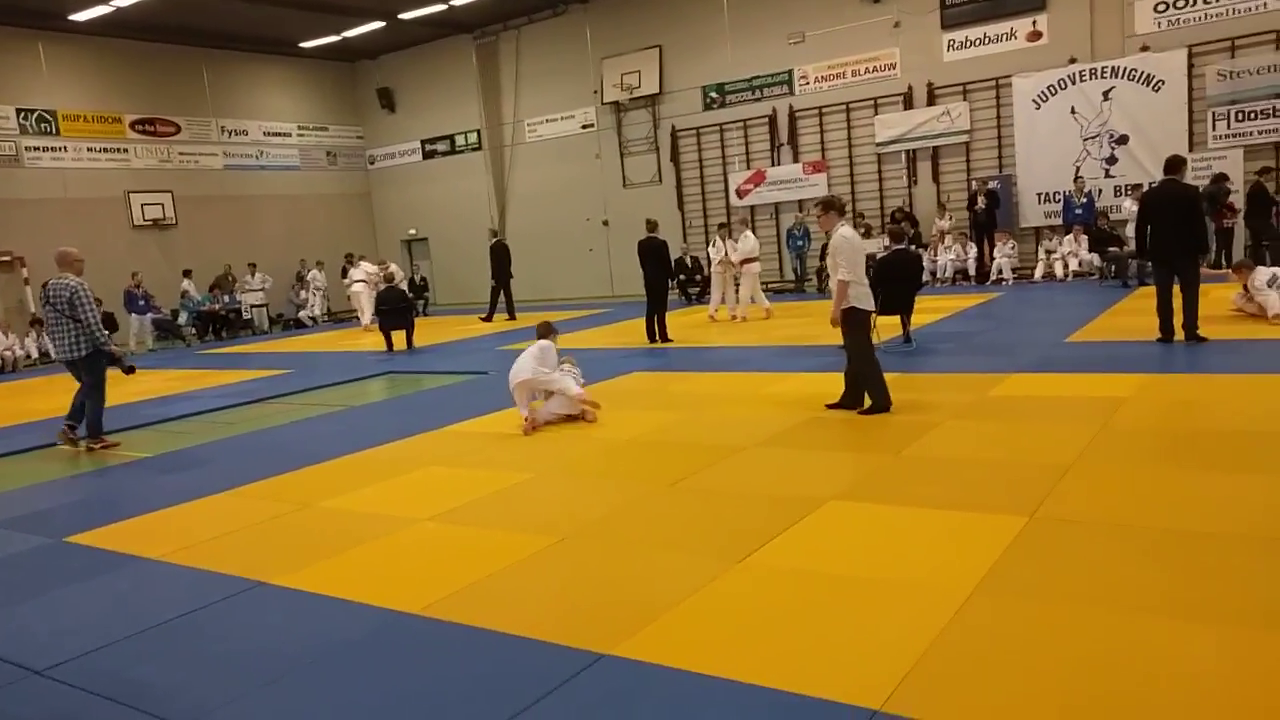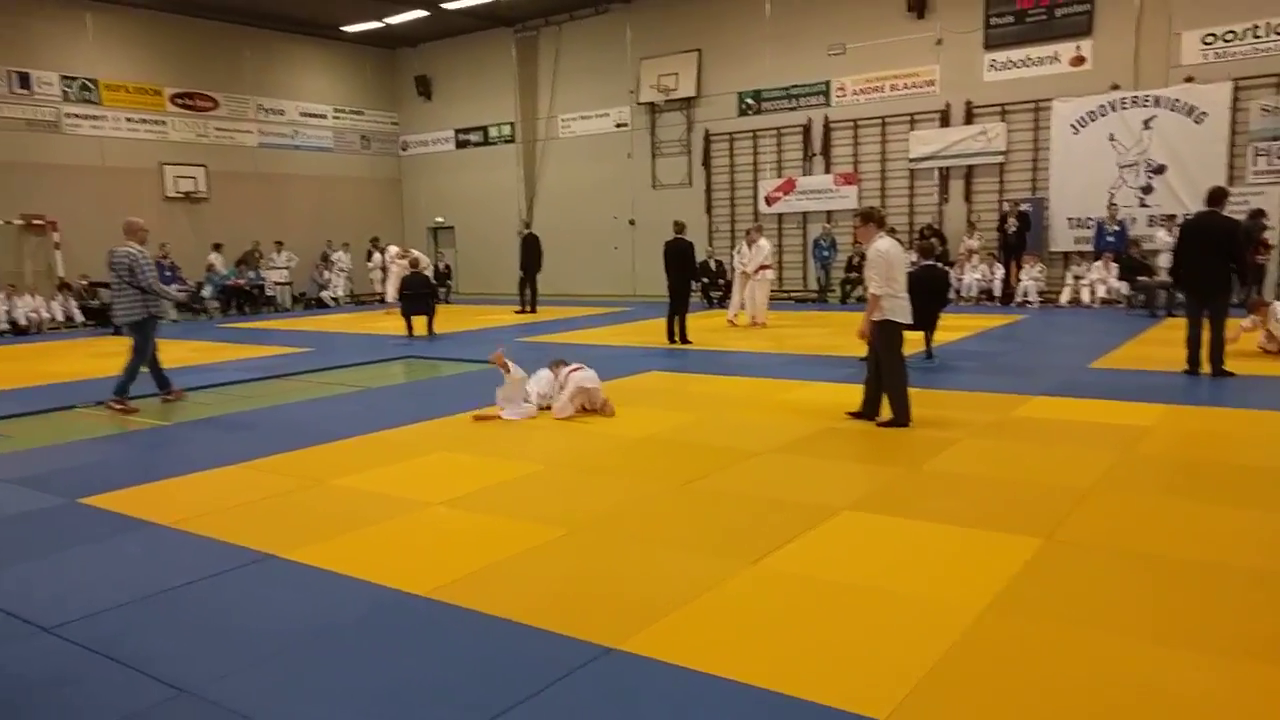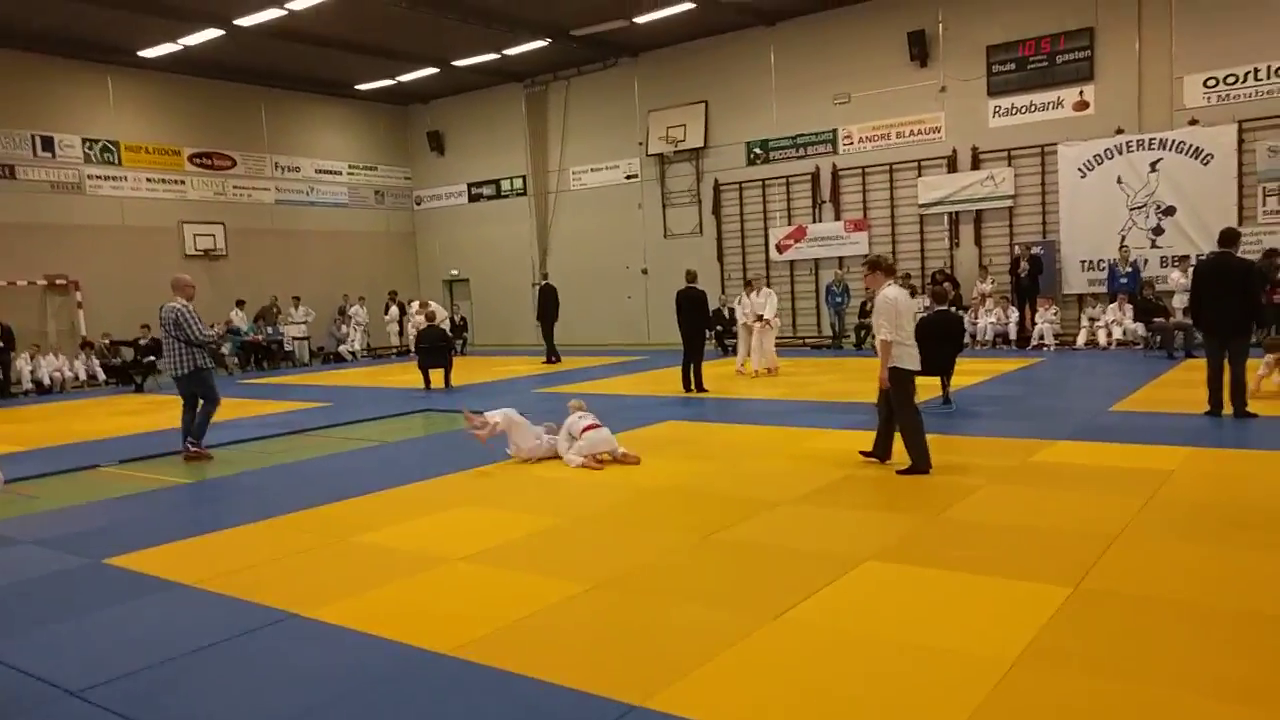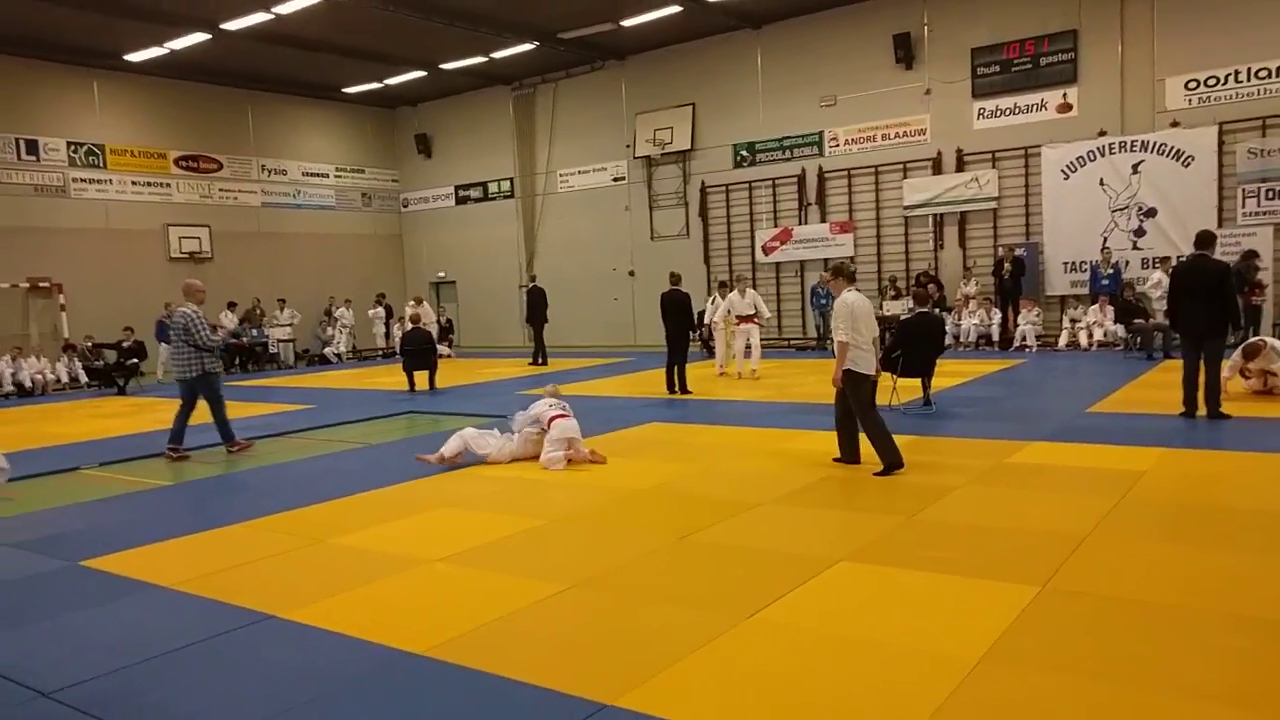
dt=0.3s
person 1, frame 1
left shoulder: (841, 237)
right shoulder: (845, 234)
left elbow: (844, 277)
left wrist: (836, 309)
left hip: (852, 303)
right hip: (854, 302)
left knee: (861, 353)
right knee: (855, 352)
left ankle: (881, 400)
right ankle: (851, 398)
person 1, frame 2
left shoulder: (877, 250)
right shoulder: (891, 244)
left elbow: (876, 290)
left wrist: (865, 321)
left hip: (887, 315)
right hip: (893, 312)
left knee: (891, 365)
right knee: (877, 361)
left ankle: (901, 416)
right ankle: (869, 409)
person 1, frame 3
left shoulder: (885, 297)
right shoulder: (900, 293)
left elbow: (886, 336)
left wrist: (883, 369)
left hip: (896, 362)
right hip: (904, 359)
left knee: (905, 412)
right knee: (886, 406)
left ankle: (920, 463)
right ankle: (881, 450)
person 1, frame 4
left shoulder: (842, 302)
right shoulder: (863, 299)
left elbow: (843, 338)
right elbow: (874, 335)
left wrist: (837, 370)
right wrist: (876, 363)
left hip: (852, 365)
right hip: (865, 363)
left knee: (867, 413)
right knee: (843, 408)
left ankle: (892, 459)
right ankle: (850, 454)
person 2, frame 1
left shoulder: (48, 288)
right shoulder: (78, 286)
left elbow: (49, 322)
right elbow: (91, 321)
right wrist: (109, 346)
left hip: (64, 350)
right hip: (86, 346)
left knee: (87, 386)
right knee: (95, 391)
left ankle: (70, 426)
right ankle: (94, 437)
person 2, frame 2
left shoulder: (115, 254)
right shoulder: (139, 254)
left elbow: (118, 285)
right elbow: (151, 285)
right wrist: (175, 296)
left hip: (124, 312)
right hip: (142, 311)
left knee: (148, 350)
right knee: (142, 354)
left ankle: (166, 389)
right ankle: (118, 399)
person 2, frame 3
left shoulder: (166, 309)
right shoulder: (184, 308)
right elbow: (199, 336)
left wrist: (209, 333)
right wrist: (215, 334)
left hip: (175, 365)
right hip: (192, 364)
left knee: (190, 404)
right knee: (211, 400)
left ankle: (190, 447)
right ankle: (194, 442)
person 2, frame 4
left shoulder: (178, 313)
right shoulder: (194, 314)
right elbow: (207, 342)
left wrist: (213, 334)
right wrist: (221, 335)
left hip: (183, 368)
right hip: (201, 367)
left knee: (187, 406)
right knee: (216, 403)
left ankle: (174, 447)
right ankle: (230, 442)
person 3, frame 1
left shoulder: (1149, 195)
right shoulder: (1191, 192)
left elbow: (1141, 226)
right elbow: (1199, 223)
left wrist: (1141, 251)
right wrist: (1202, 248)
left hip: (1160, 251)
right hip: (1186, 250)
left knee: (1163, 294)
right knee: (1190, 292)
left ankle: (1166, 333)
right ankle: (1190, 331)
person 3, frame 2
left shoulder: (1188, 225)
right shoulder: (1232, 226)
left elbow: (1179, 256)
right elbow: (1239, 256)
left wrist: (1177, 279)
right wrist: (1243, 279)
left hip: (1193, 283)
right hip: (1219, 284)
left knee: (1194, 326)
right knee: (1217, 327)
left ankle: (1193, 365)
right ankle: (1217, 367)
person 3, frame 3
left shoulder: (1202, 266)
right shoulder: (1246, 267)
left elbow: (1195, 298)
right elbow: (1255, 297)
left wrist: (1197, 321)
right wrist: (1258, 321)
left hip: (1211, 324)
right hip: (1238, 324)
left knee: (1214, 367)
right knee: (1237, 367)
left ankle: (1215, 407)
right ankle: (1239, 408)
person 3, frame 4
left shoulder: (1179, 269)
right shoulder: (1222, 268)
left elbow: (1172, 300)
right elbow: (1230, 299)
left wrist: (1175, 323)
right wrist: (1235, 324)
left hip: (1188, 326)
right hip: (1214, 327)
left knee: (1190, 369)
right knee: (1213, 369)
left ankle: (1190, 408)
right ankle: (1213, 409)
